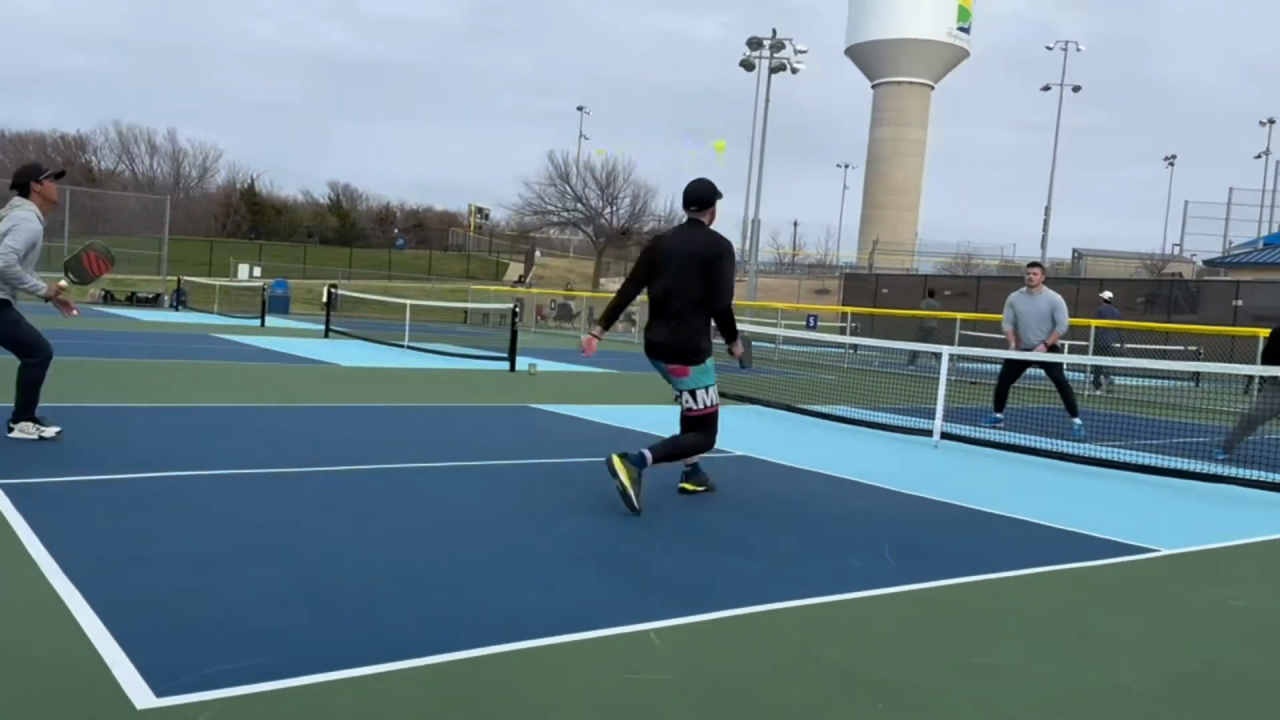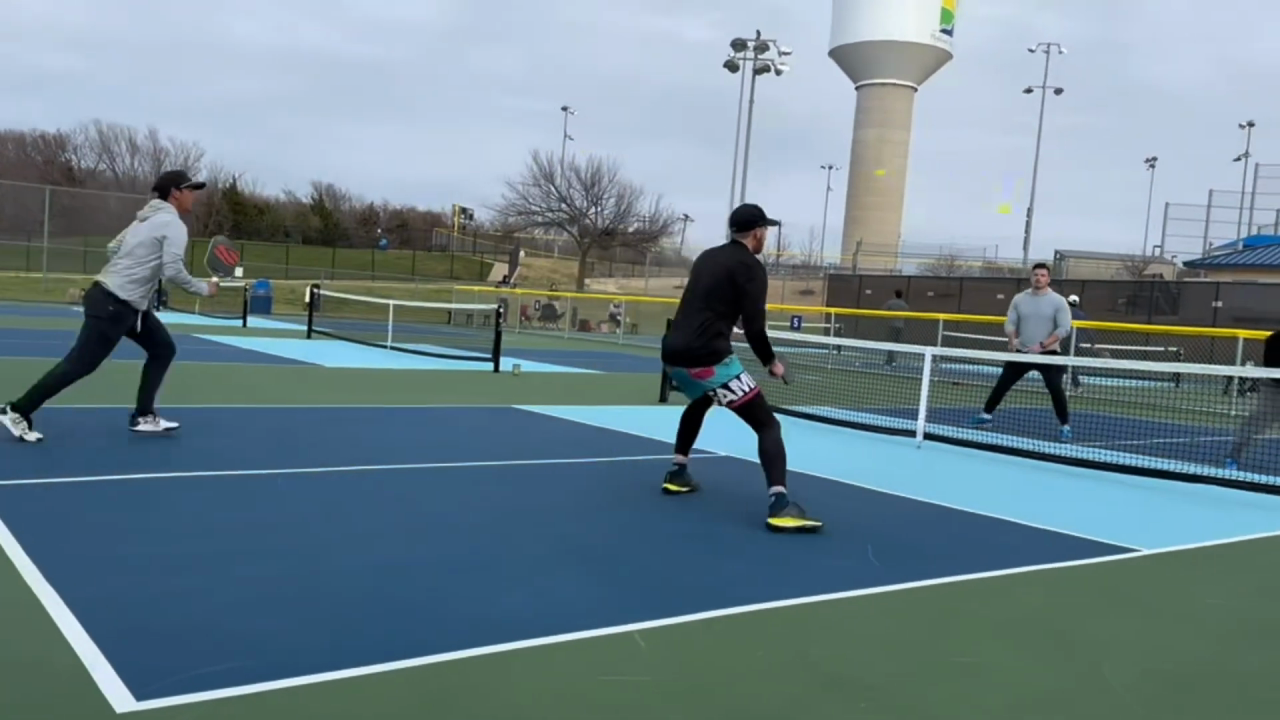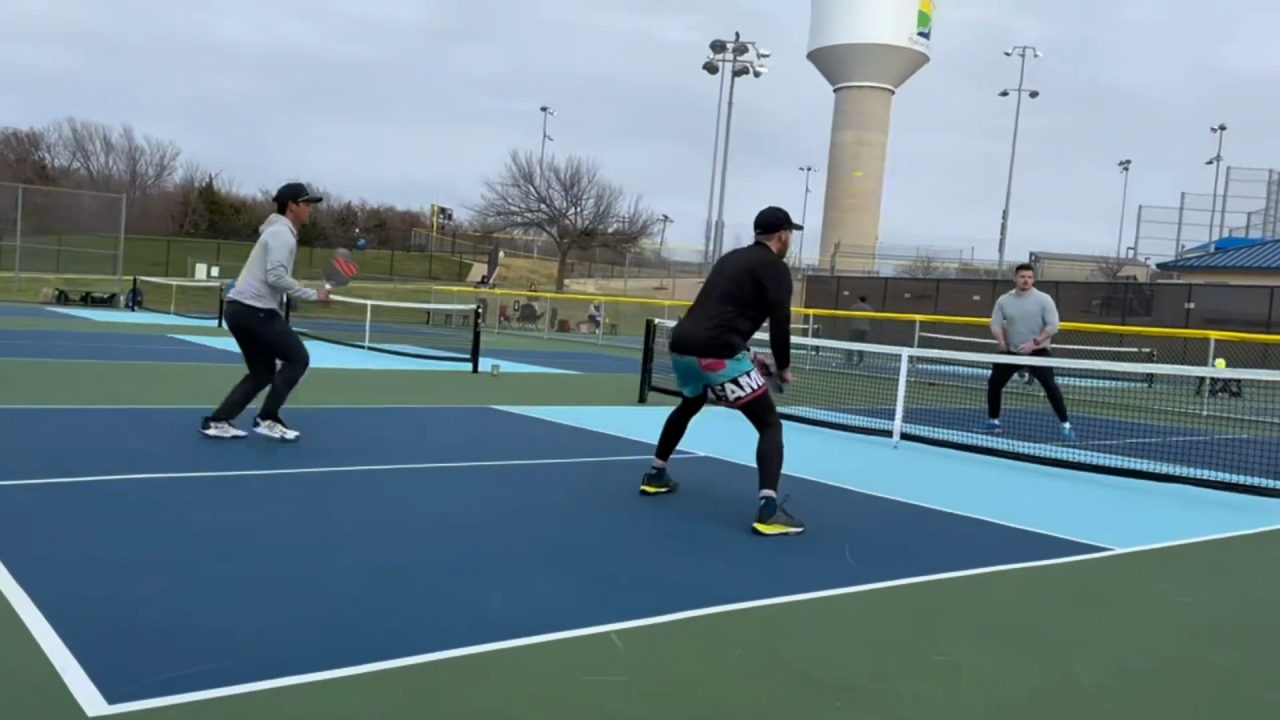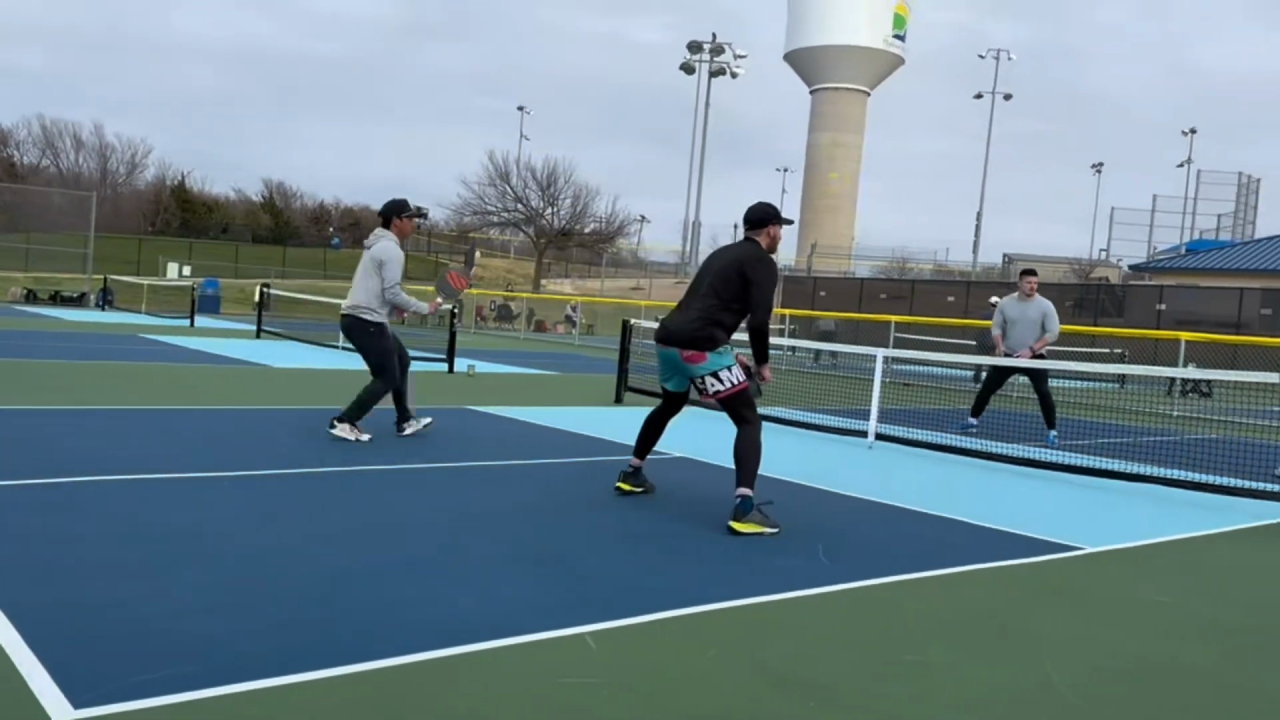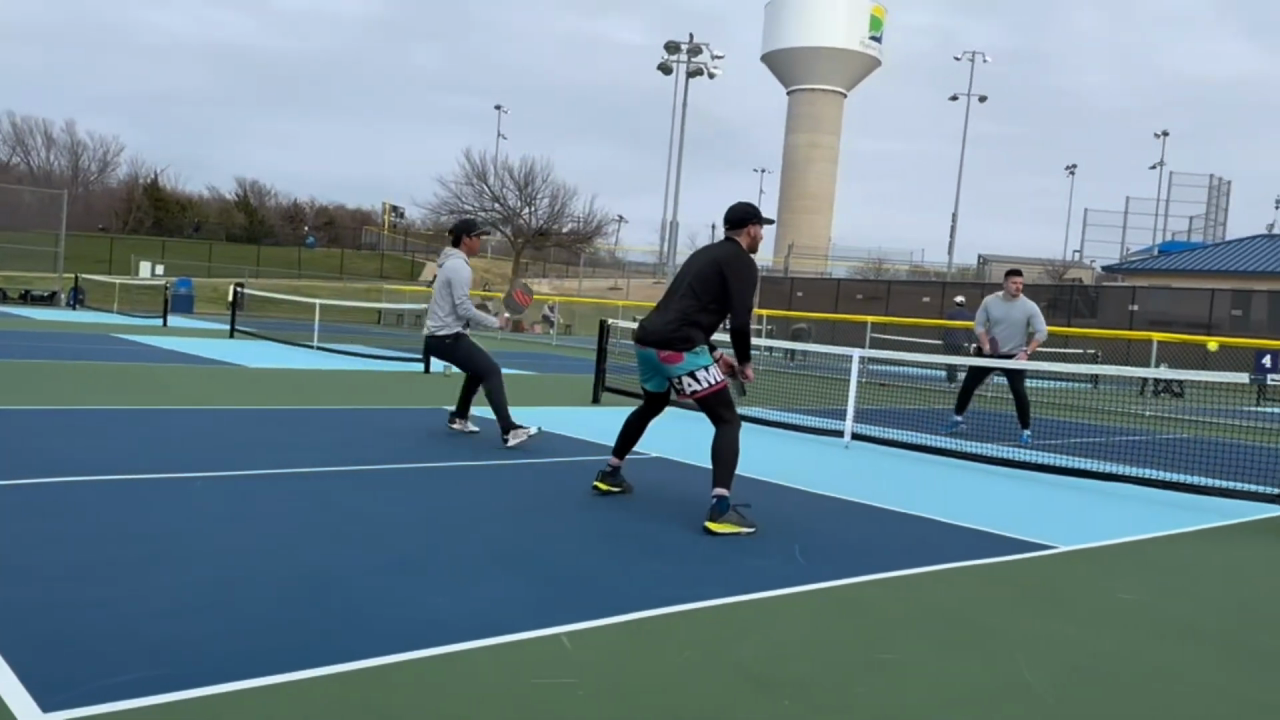
dt=0.3s
person 1, frame 1
left shoulder: (659, 242)
right shoulder: (718, 246)
left elbow: (628, 289)
right elbow: (720, 306)
left wrist: (599, 329)
right wrist: (733, 341)
left hip: (656, 346)
right hip: (688, 352)
left knee: (695, 410)
right knee: (702, 436)
left ankle: (692, 473)
right ankle: (634, 461)
person 1, frame 2
left shoulder: (705, 257)
right shoulder: (750, 266)
right elbow: (753, 324)
right wrist: (771, 362)
left hip: (672, 353)
right hip: (706, 358)
left knee: (700, 401)
right knee: (768, 426)
left ankle: (677, 473)
right ankle: (780, 504)
person 1, frame 3
left shoulder: (730, 258)
right shoulder: (775, 267)
right elbow: (779, 326)
left wrist: (746, 356)
right wrist: (783, 368)
left hip: (681, 345)
right hip: (715, 354)
left knee: (690, 405)
right knee: (770, 425)
left ankle: (655, 475)
right ankle: (768, 510)
person 1, frame 4
left shoulder: (722, 254)
right shoulder: (762, 262)
right elbow: (758, 322)
left wrist: (729, 355)
right wrist: (762, 363)
left hip: (668, 338)
right hip: (698, 346)
left knee: (670, 405)
right knee: (749, 421)
left ankle: (631, 474)
right ankle: (744, 509)
person 1, frame 5
left shoulder: (704, 254)
right shoulder: (742, 262)
right elbow: (739, 322)
left wrist: (714, 354)
right wrist: (745, 362)
left hip: (647, 338)
right hip: (676, 347)
left knee: (652, 405)
right knee: (728, 421)
left ankle: (609, 474)
right ankle: (720, 509)
person 2, frame 1
left shoulder: (25, 217)
right shoulder: (27, 221)
left wrist: (52, 294)
right wrist: (43, 289)
right knee: (39, 352)
right ankle: (23, 421)
person 2, frame 2
left shoulder: (149, 219)
right shoulder: (174, 225)
left elbow: (113, 248)
right elbow: (173, 272)
right wrist: (204, 288)
left hip: (125, 302)
right hip: (116, 303)
left knee: (164, 349)
right knee: (80, 363)
left ankle: (143, 415)
person 2, frame 3
left shoulder: (277, 232)
right shoulder: (282, 234)
right elbow: (276, 277)
left wrist: (308, 294)
right wrist: (311, 295)
left hip: (241, 308)
right hip: (254, 310)
left knee: (262, 373)
right knee: (297, 360)
left ankle: (218, 421)
right ankle: (268, 418)
person 2, frame 4
left shoulder: (377, 245)
right shoulder: (391, 250)
right elbow: (392, 293)
left wrist: (406, 306)
right wrist: (424, 307)
left hip: (355, 319)
right hip: (367, 323)
left knee: (401, 361)
right knee: (387, 378)
left ankle: (406, 420)
right ankle: (344, 422)
person 2, frame 5
left shoulder: (450, 264)
right shoulder: (459, 267)
right elbow: (464, 309)
left wrist: (485, 319)
right wrist: (495, 322)
left hip: (438, 336)
right hip: (446, 337)
left knee: (479, 370)
right knee: (491, 372)
left ankle: (458, 417)
right ankle: (510, 430)
person 3, frame 1
left shoulder: (1054, 299)
right shoulder: (1014, 298)
left elbow: (1062, 326)
right elbow: (1007, 322)
left wrist: (1045, 345)
right wrist: (1012, 342)
left hip: (1048, 348)
right hip: (1021, 349)
left knee: (1061, 382)
right knee: (1003, 379)
left ankle: (1075, 421)
right ankle: (998, 415)
person 3, frame 2
left shoulder: (1058, 301)
right shoulder: (1019, 299)
left elbow: (1064, 328)
right elbow: (1010, 323)
left wrist: (1042, 345)
right wrist: (1012, 341)
left hip: (1049, 353)
right hip: (1022, 352)
left knee: (1055, 388)
right knee: (1003, 383)
left ankle: (1065, 426)
right ankle: (986, 415)
person 3, frame 3
left shoulder: (1044, 300)
right shoulder: (1004, 300)
left elbow: (1053, 326)
right elbow: (995, 324)
left wrist: (1034, 342)
right wrist: (1000, 341)
left hip: (1038, 351)
right hip: (1010, 351)
left knee: (1050, 386)
right knee: (994, 383)
left ankle: (1065, 425)
right ankle: (993, 421)
person 3, frame 4
left shoulder: (1046, 306)
right shoulder: (1006, 303)
left elbow: (1053, 333)
right elbow: (996, 327)
left wrist: (1032, 350)
right wrist: (999, 346)
left hip: (1034, 356)
right hip: (1007, 355)
left knee: (1043, 392)
right knee: (988, 386)
left ankle: (1052, 431)
right ankle: (973, 421)
person 3, frame 5
left shoulder: (1029, 307)
right shoulder: (990, 301)
left elbow: (1042, 332)
right elbow: (979, 325)
left wrist: (1027, 352)
right wrist: (985, 344)
left hip: (1014, 356)
right hip: (988, 353)
left knee: (1019, 391)
right knee: (968, 384)
left ankle: (1026, 431)
right ankle: (958, 418)
